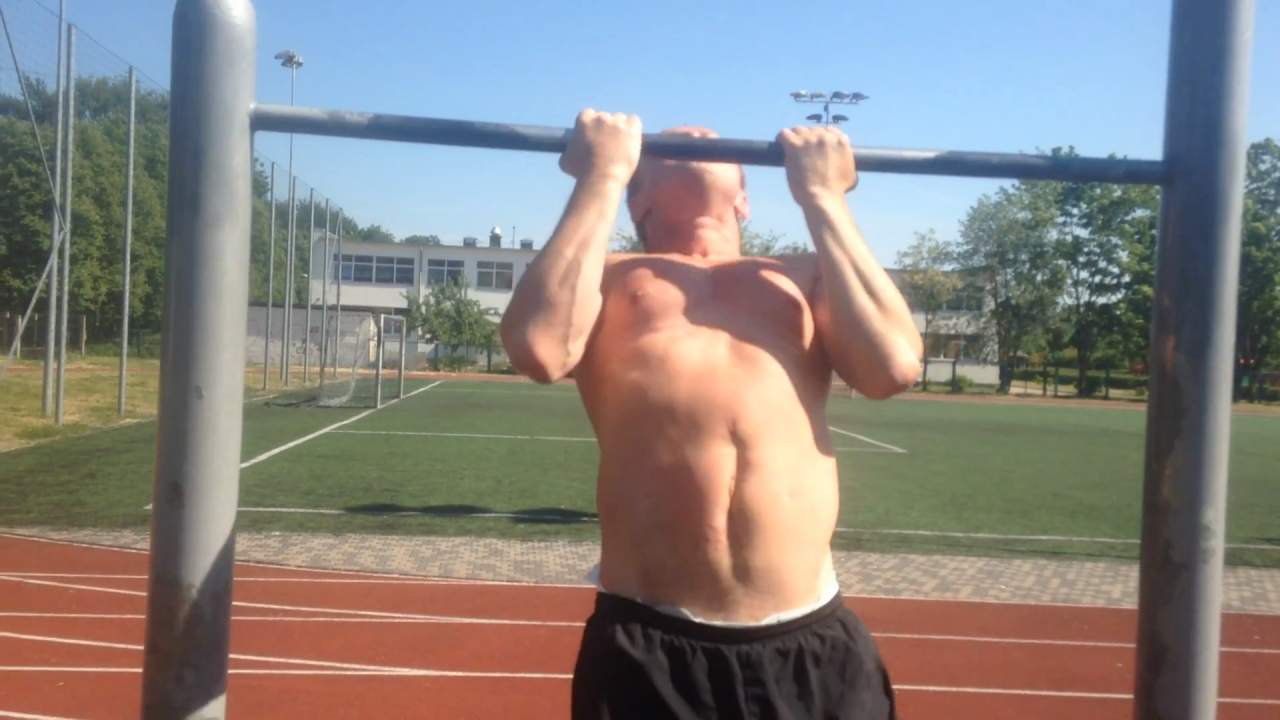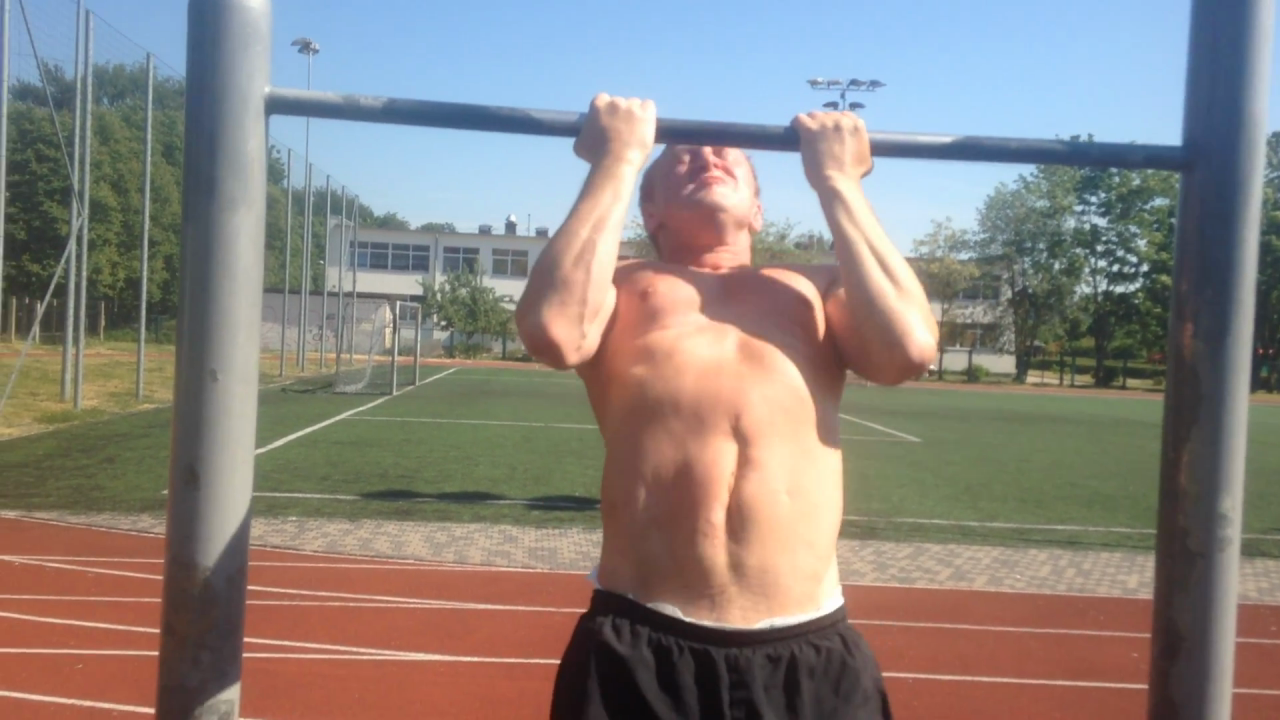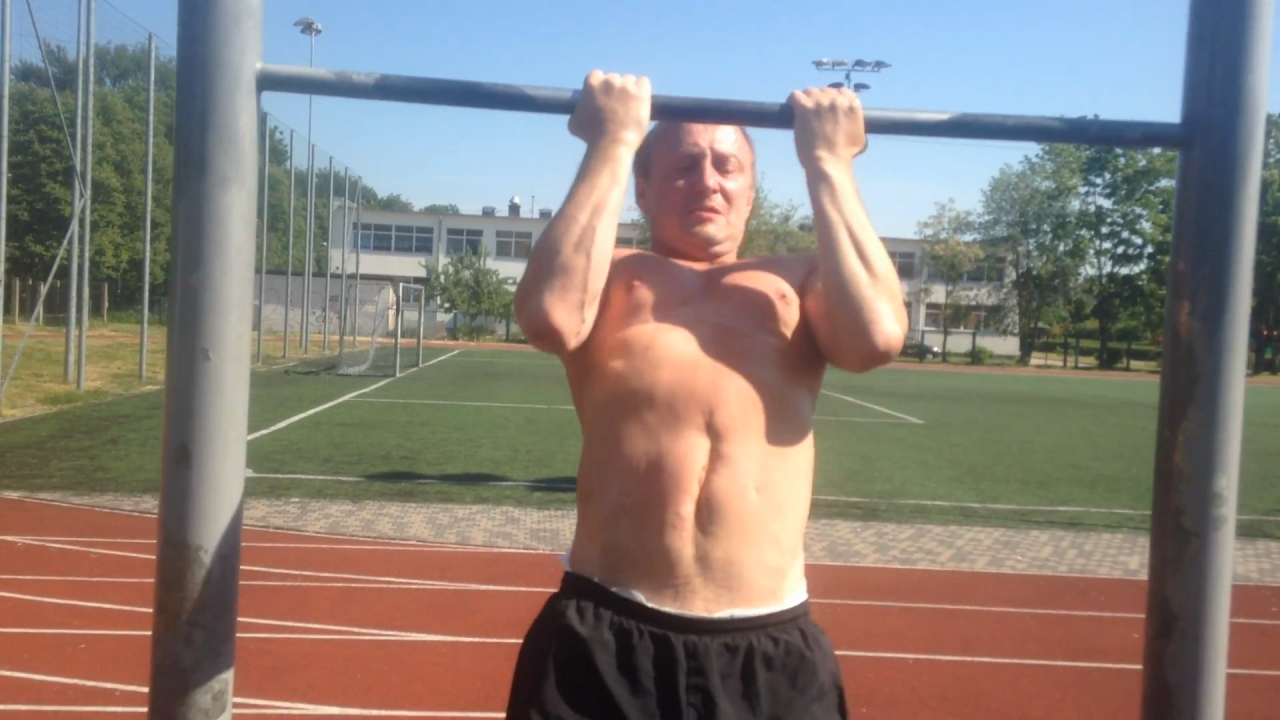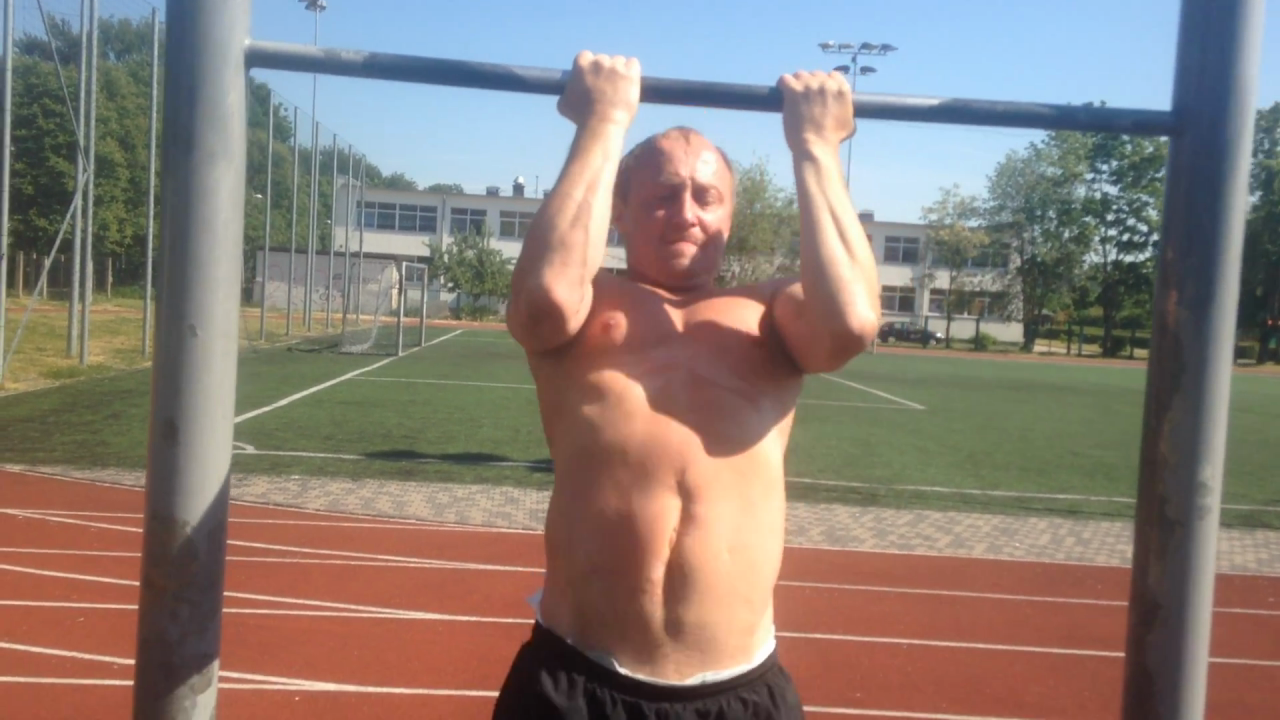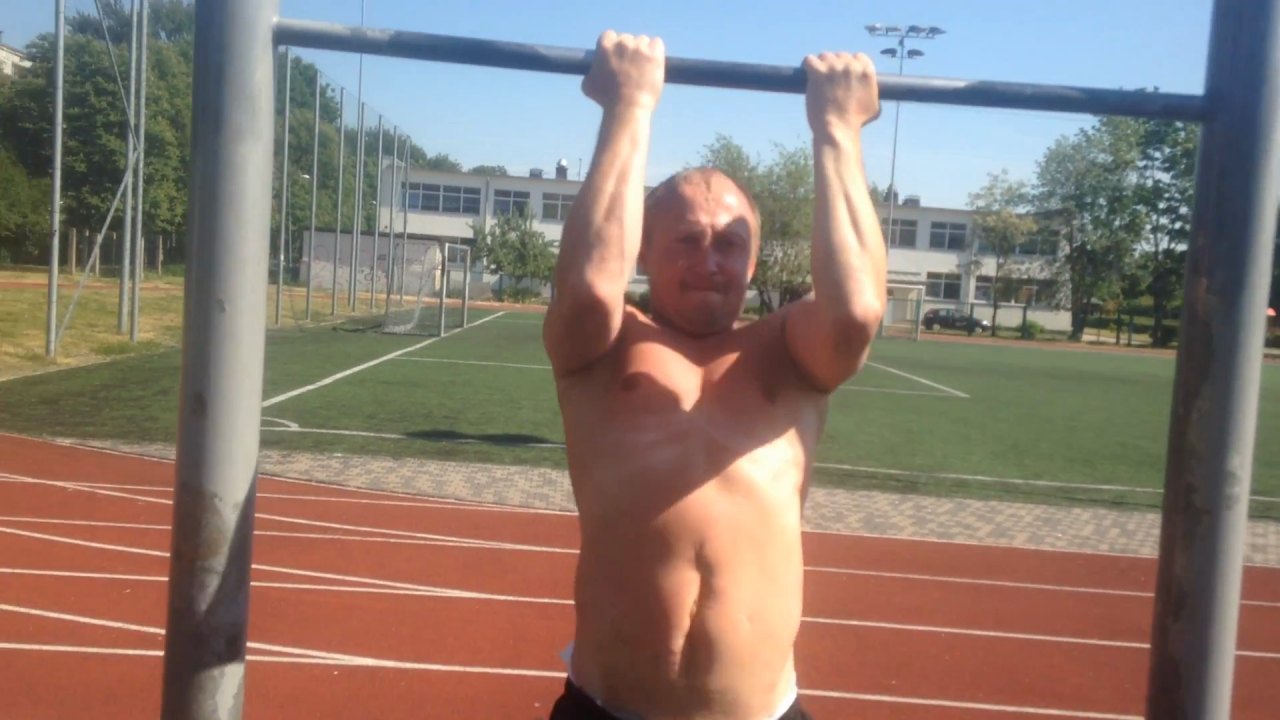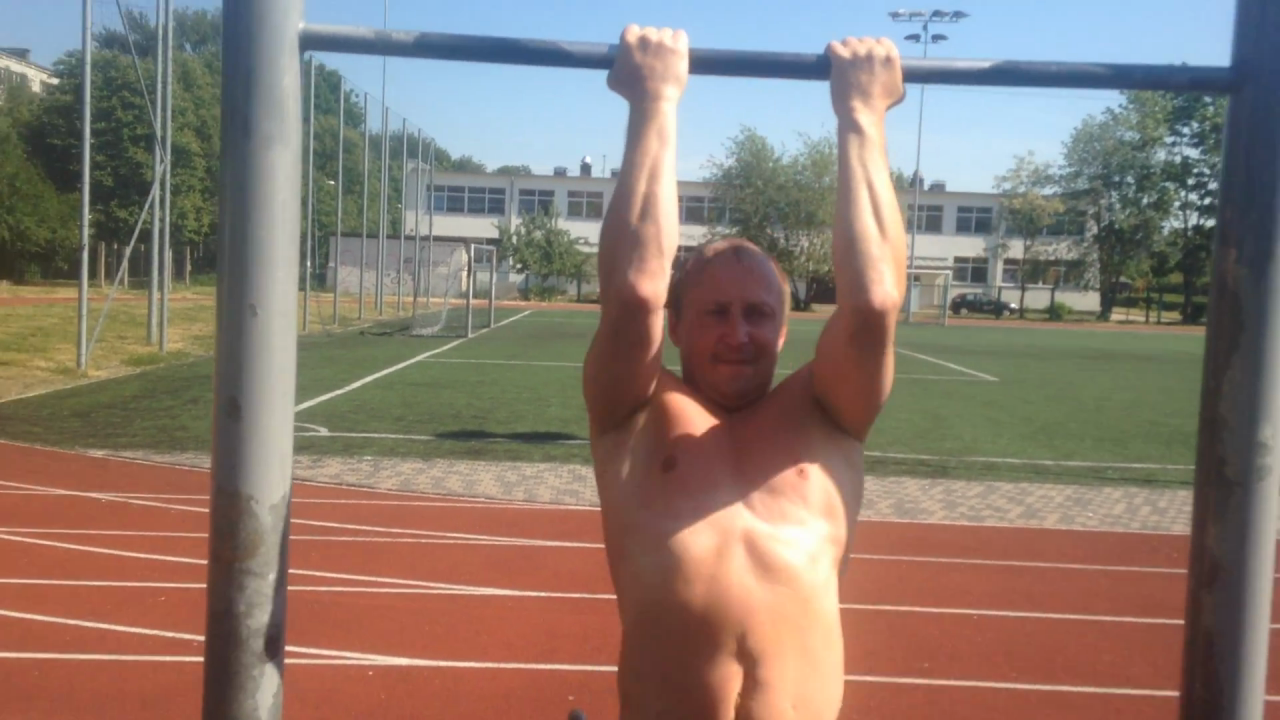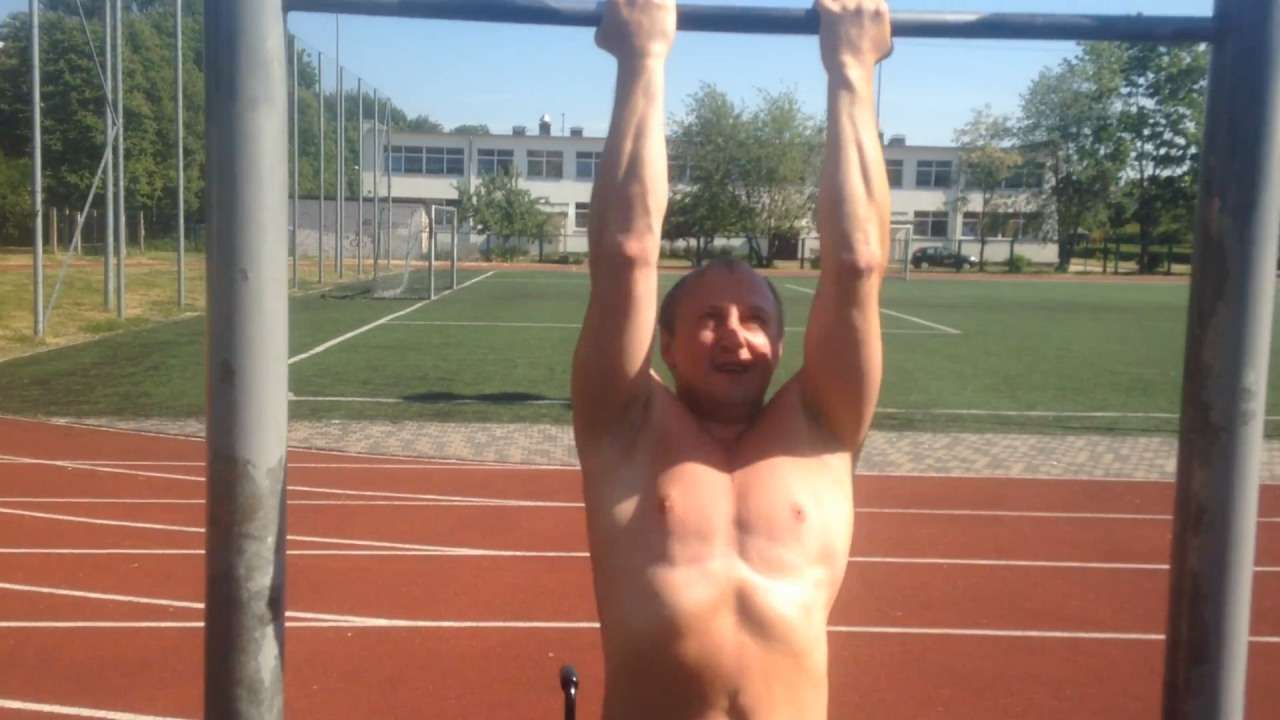
dt=0.3s
person 1, frame 1
left shoulder: (805, 277)
right shoulder: (605, 282)
left elbow: (894, 366)
right elbow: (538, 349)
left wrist: (823, 195)
right wrist: (602, 173)
right hip: (646, 651)
person 1, frame 2
left shoulder: (816, 286)
right shoulder: (621, 286)
left elbow: (910, 349)
right elbow: (553, 333)
left wrist: (837, 182)
right wrist: (617, 162)
person 1, frame 3
left shoulder: (796, 283)
right shoulder: (611, 278)
left elbow: (877, 335)
right elbow: (551, 316)
left wrist: (828, 159)
right wrist: (613, 141)
right hip: (604, 639)
person 1, frame 4
left shoulder: (766, 314)
right shoulder: (584, 309)
left elbow: (851, 322)
right elbow: (545, 296)
left wrist: (814, 146)
right wrist: (603, 123)
person 1, frame 5
left shoulder: (787, 358)
right shoulder: (603, 356)
left elbow: (857, 306)
right elbow: (592, 286)
left wrist: (837, 128)
right wrist: (631, 103)
person 1, frame 6
left shoulder: (824, 420)
right shoulder: (639, 419)
left elbow: (876, 299)
right elbow: (635, 290)
left wrist: (861, 116)
right wrist: (656, 102)
person 1, frame 7
left shoulder: (815, 440)
right shoulder: (633, 436)
left elbow: (855, 265)
right elbow: (627, 255)
left wrist: (851, 73)
right wrist: (643, 62)
